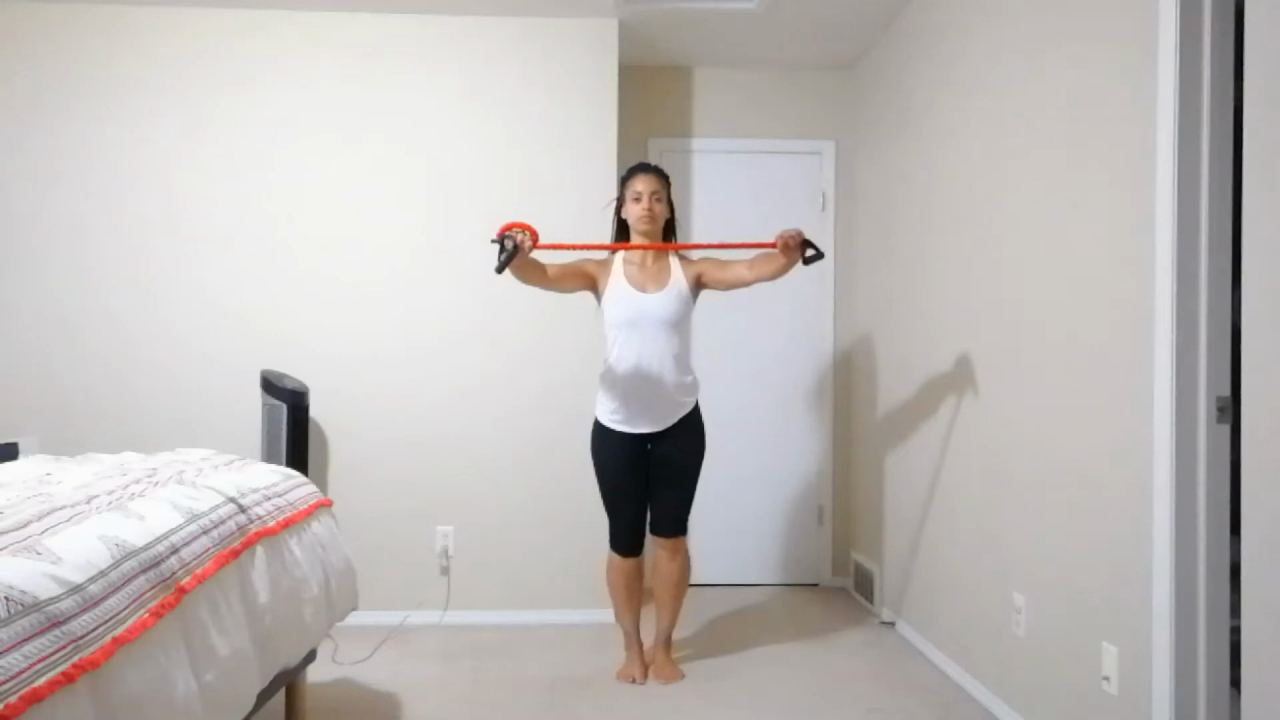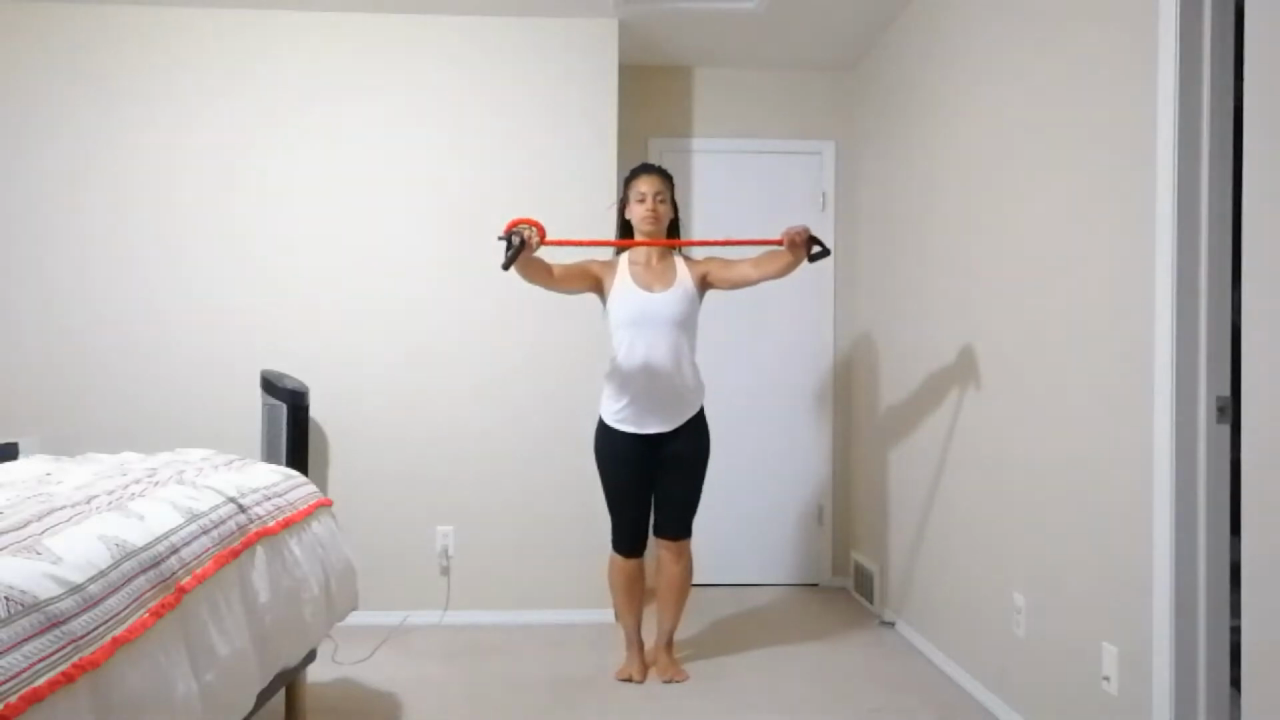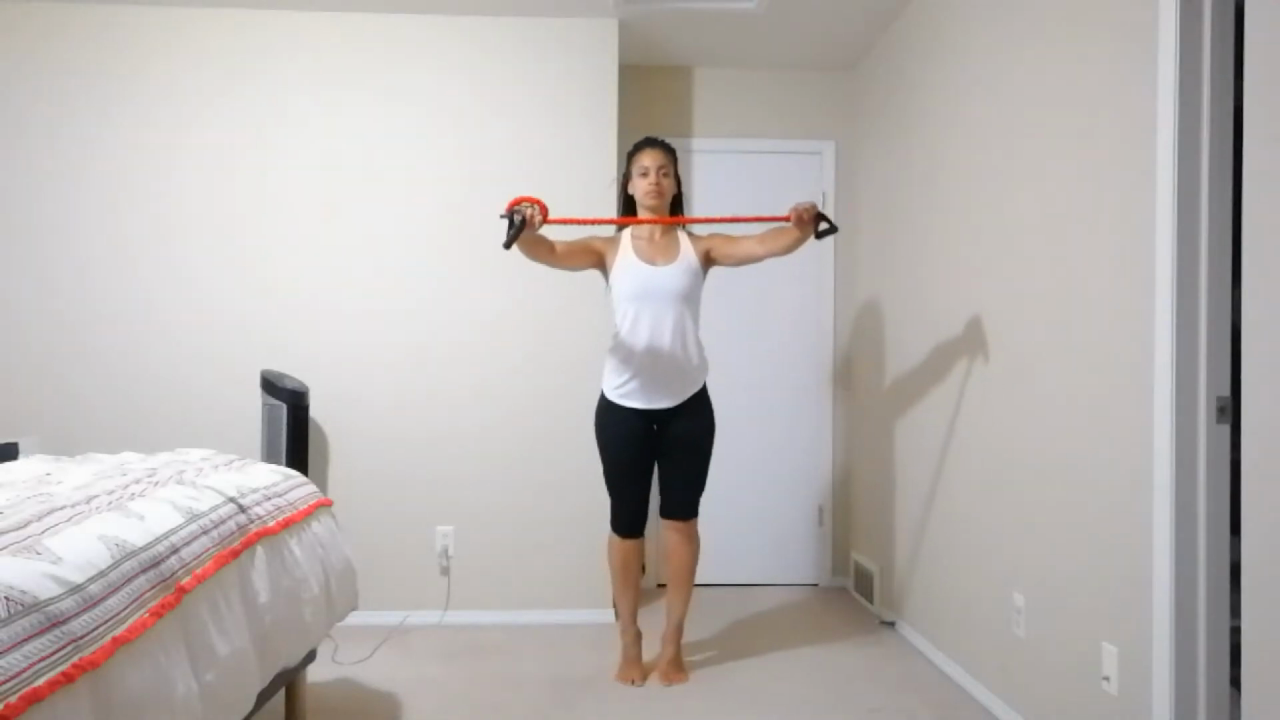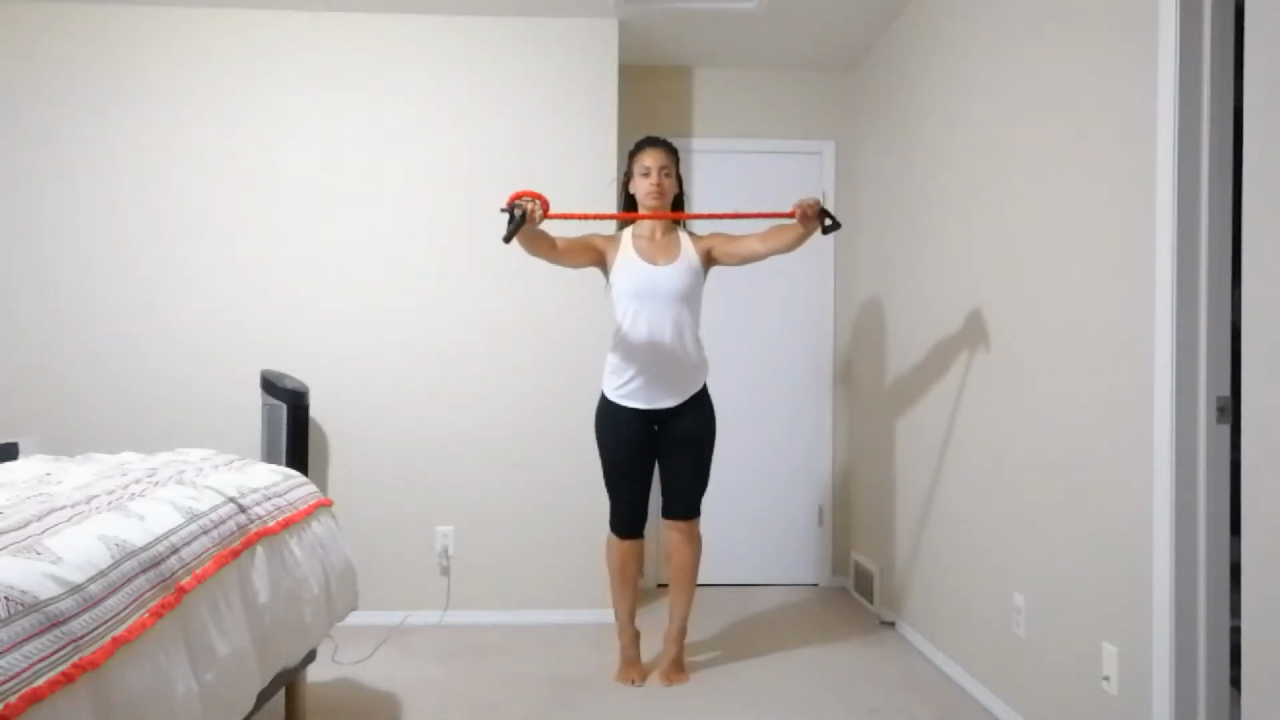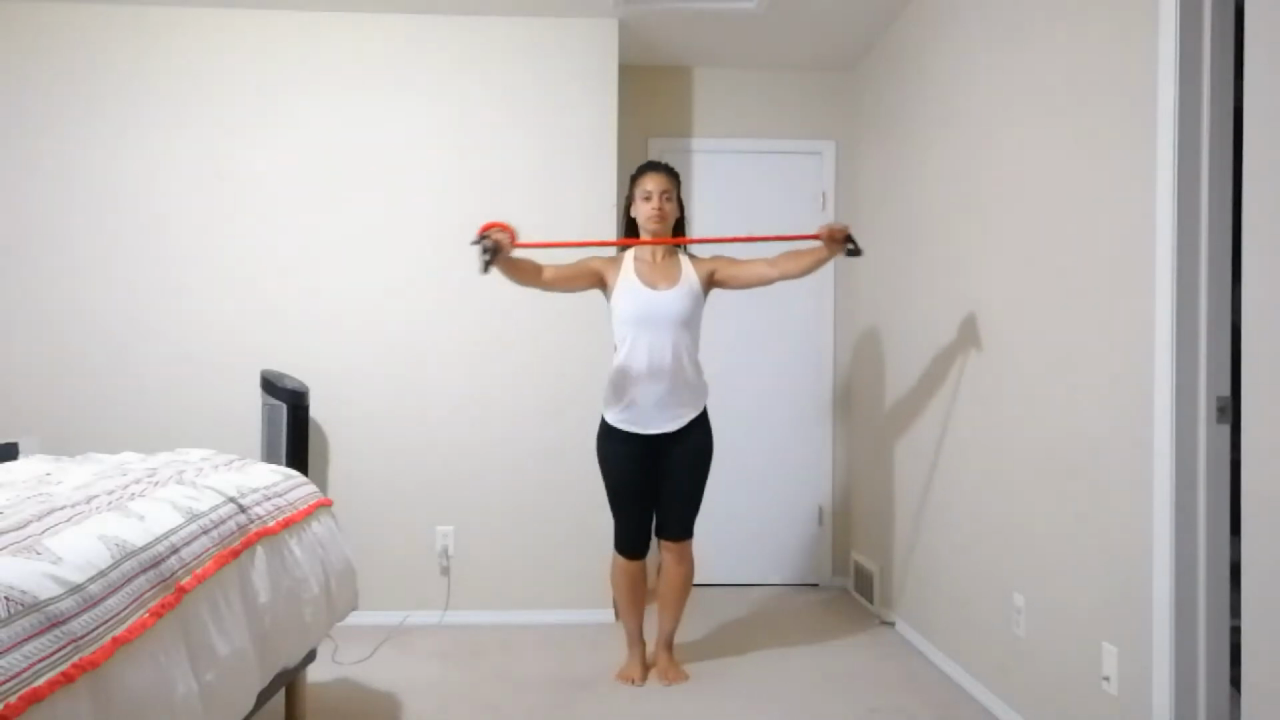
dt=0.5s
person 1, frame 1
left shoulder: (690, 270)
right shoulder: (601, 271)
left elbow: (751, 270)
right elbow: (543, 276)
left wrist: (788, 254)
right wrist: (518, 257)
left hip: (678, 425)
right hip: (617, 426)
left knee: (671, 538)
right knee: (624, 542)
left ankle: (663, 647)
right ankle: (632, 648)
person 1, frame 2
left shoulder: (696, 271)
right shoulder: (605, 272)
left elbow: (757, 269)
right elbow: (549, 276)
left wrist: (794, 252)
right wrist: (523, 255)
left hip: (683, 427)
right hip: (621, 428)
left knee: (674, 540)
right knee: (627, 543)
left ankle: (664, 647)
right ankle: (632, 648)
person 1, frame 3
left shoulder: (700, 247)
right shoulder: (609, 248)
left elbow: (763, 246)
right elbow: (549, 253)
left wrist: (802, 229)
right wrist: (525, 233)
left hip: (687, 405)
right hip: (624, 405)
left knee: (681, 520)
right knee: (626, 524)
left ankle: (672, 644)
right ankle: (630, 644)
person 1, frame 4
left shoulder: (701, 246)
right shoulder: (609, 246)
left elbow: (765, 243)
right elbow: (549, 249)
left wrist: (806, 225)
right wrist: (525, 226)
left hip: (687, 404)
right hip: (624, 404)
left knee: (683, 521)
right knee: (625, 524)
left ankle: (675, 644)
right ankle: (628, 644)
person 1, frame 5
left shoulder: (702, 269)
right shoulder: (609, 269)
left elbow: (777, 268)
right elbow: (539, 276)
left wrist: (827, 248)
right wrist: (501, 255)
left hip: (686, 427)
right hip: (624, 428)
left knee: (677, 541)
right knee: (630, 544)
left ankle: (665, 647)
right ankle: (634, 648)
